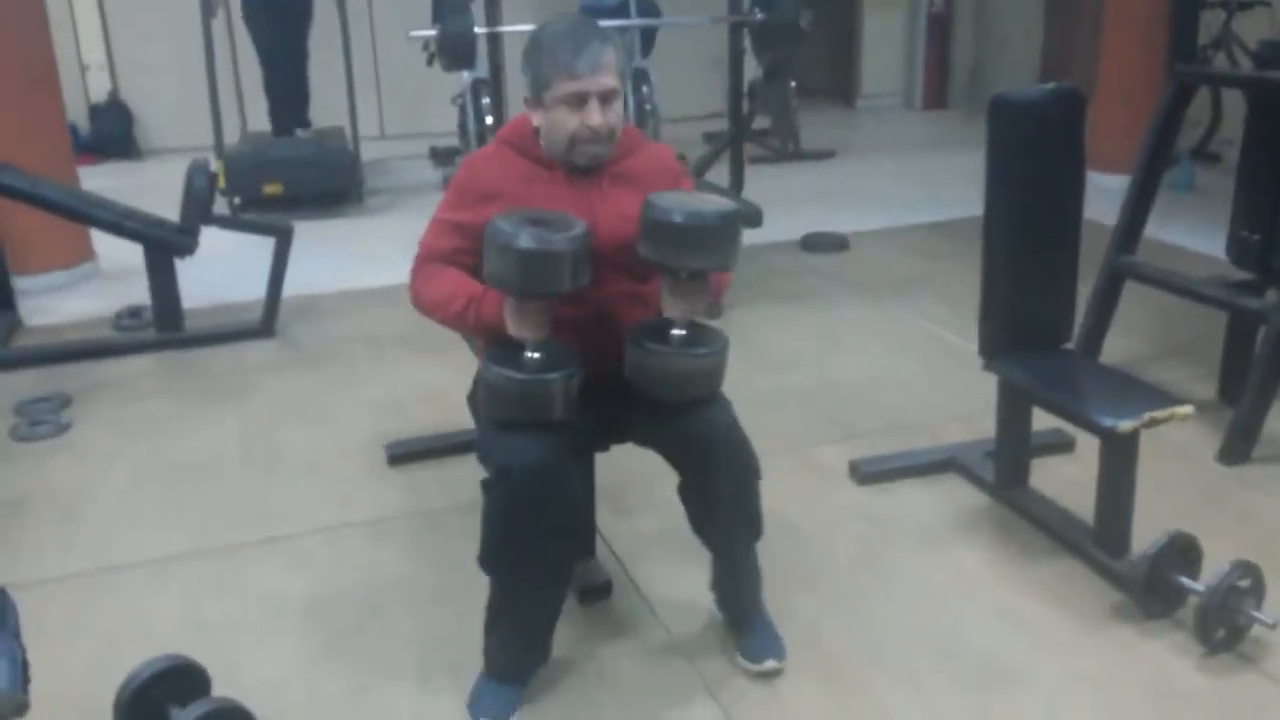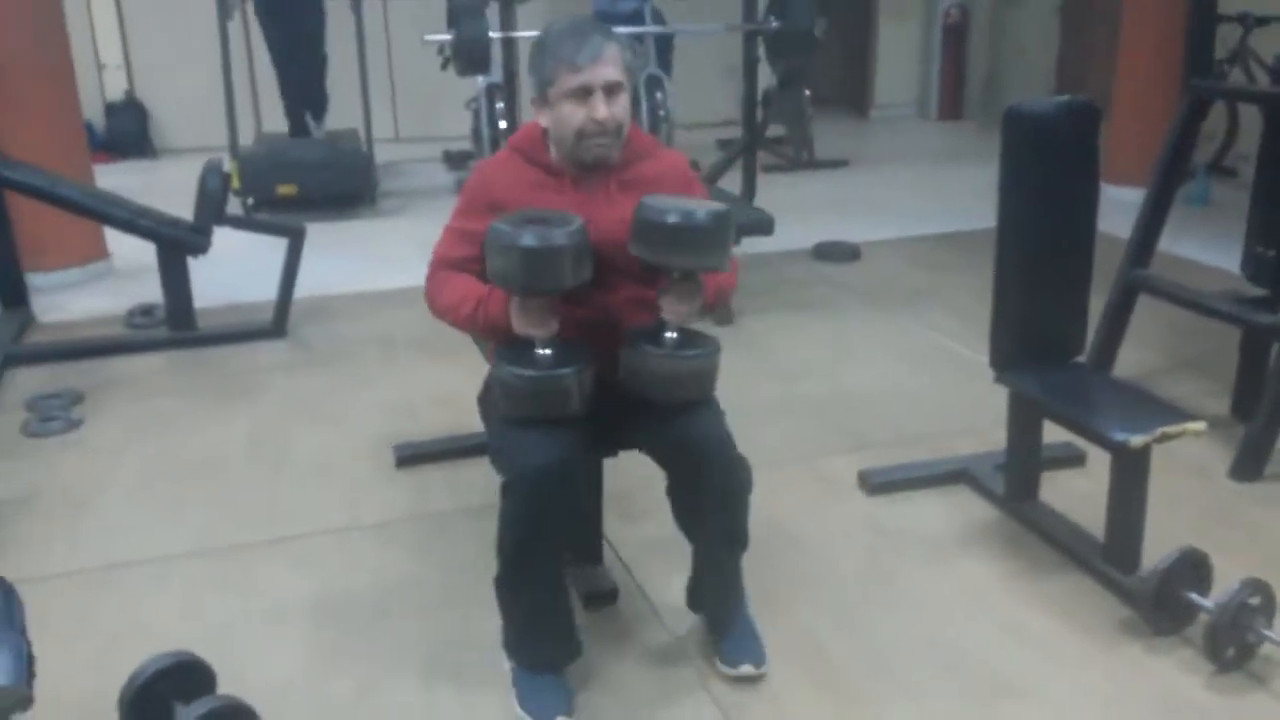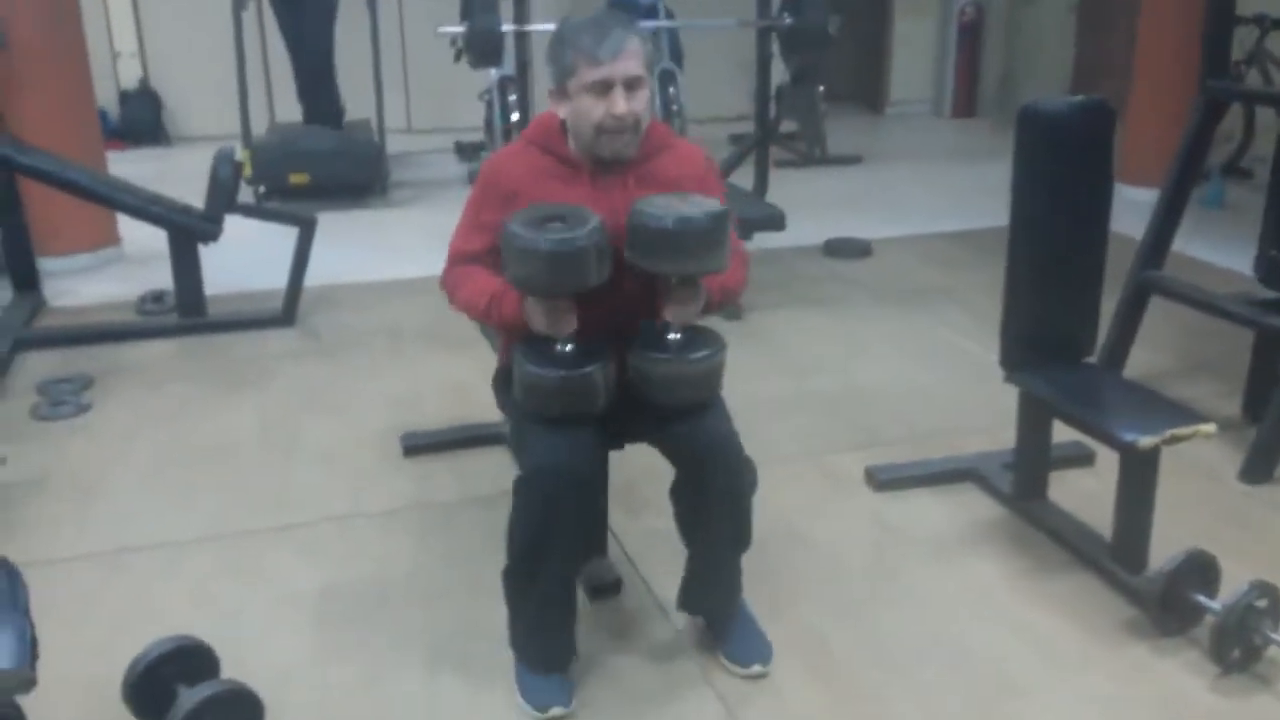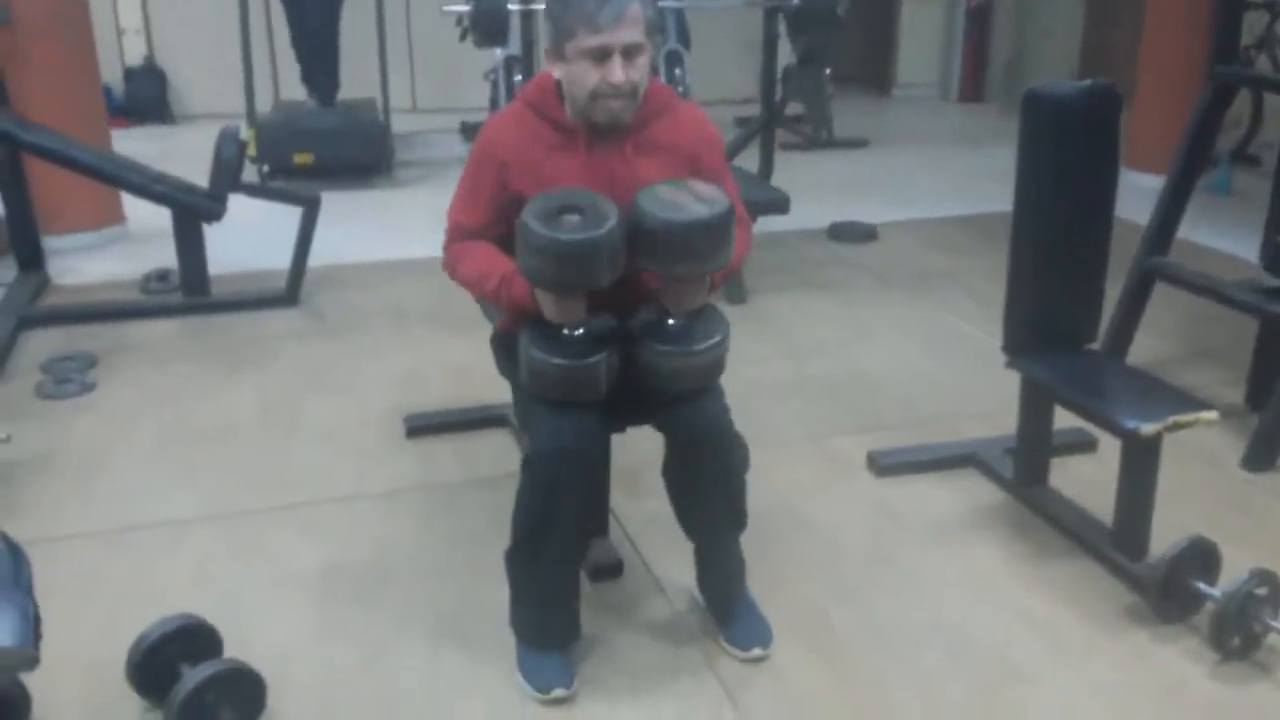
dt=0.2s
person 1, frame 1
left shoulder: (656, 165)
right shoulder: (489, 173)
right elbow: (430, 274)
left wrist: (696, 289)
right wrist: (494, 312)
left knee: (723, 448)
right knee: (526, 473)
left ankle: (742, 603)
right ankle: (508, 662)
person 1, frame 2
left shoulder: (667, 170)
right shoulder: (499, 179)
left elbow: (717, 261)
right elbow: (445, 280)
left wrist: (698, 291)
right wrist: (504, 313)
left knee: (712, 454)
right knee: (540, 473)
left ankle: (722, 606)
right ankle: (537, 655)
person 1, frame 3
left shoulder: (686, 163)
right shoulder: (514, 168)
left elbow: (729, 257)
right elbow: (463, 270)
left wrist: (703, 290)
right wrist: (520, 308)
left knee: (717, 455)
right knee: (559, 470)
left ankle: (719, 604)
right ankle: (539, 649)
person 1, frame 4
left shoulder: (688, 129)
right shoulder: (509, 135)
left elbow: (733, 223)
right elbow: (464, 243)
left wrist: (707, 272)
right wrist: (528, 290)
right hip: (549, 334)
left knee: (709, 436)
right knee: (564, 448)
left ankle: (724, 587)
right ankle: (541, 628)
